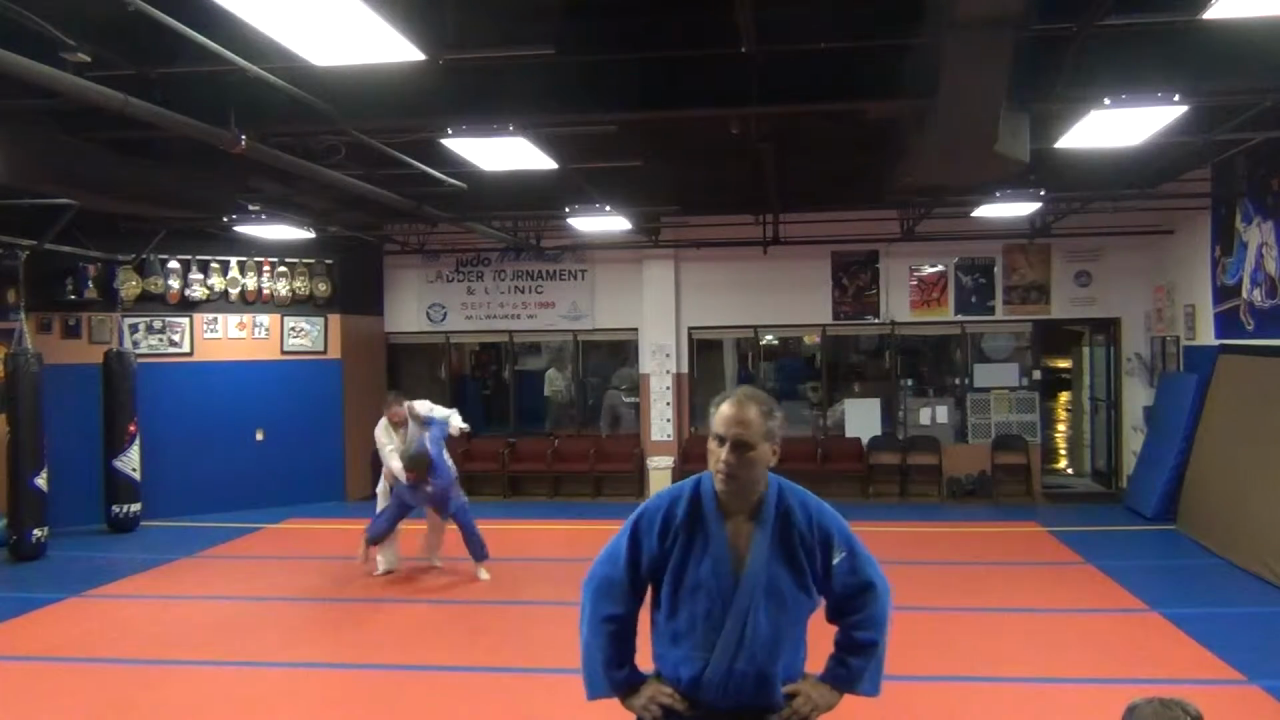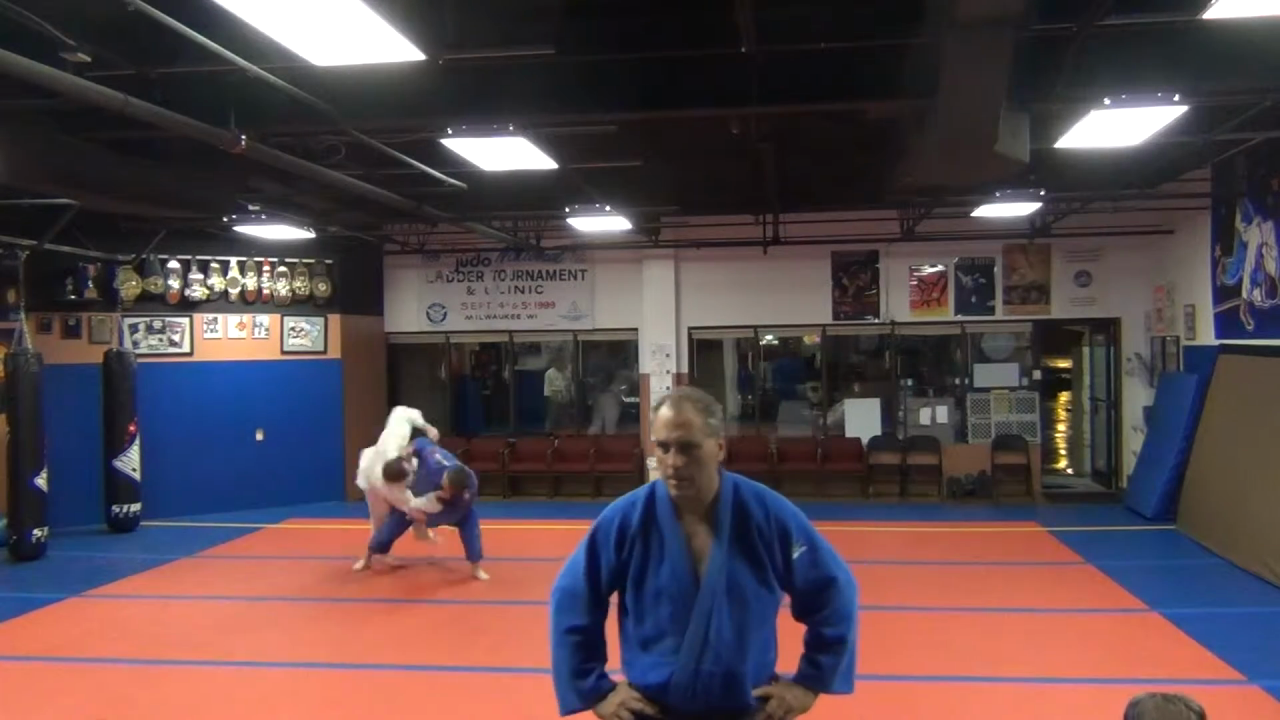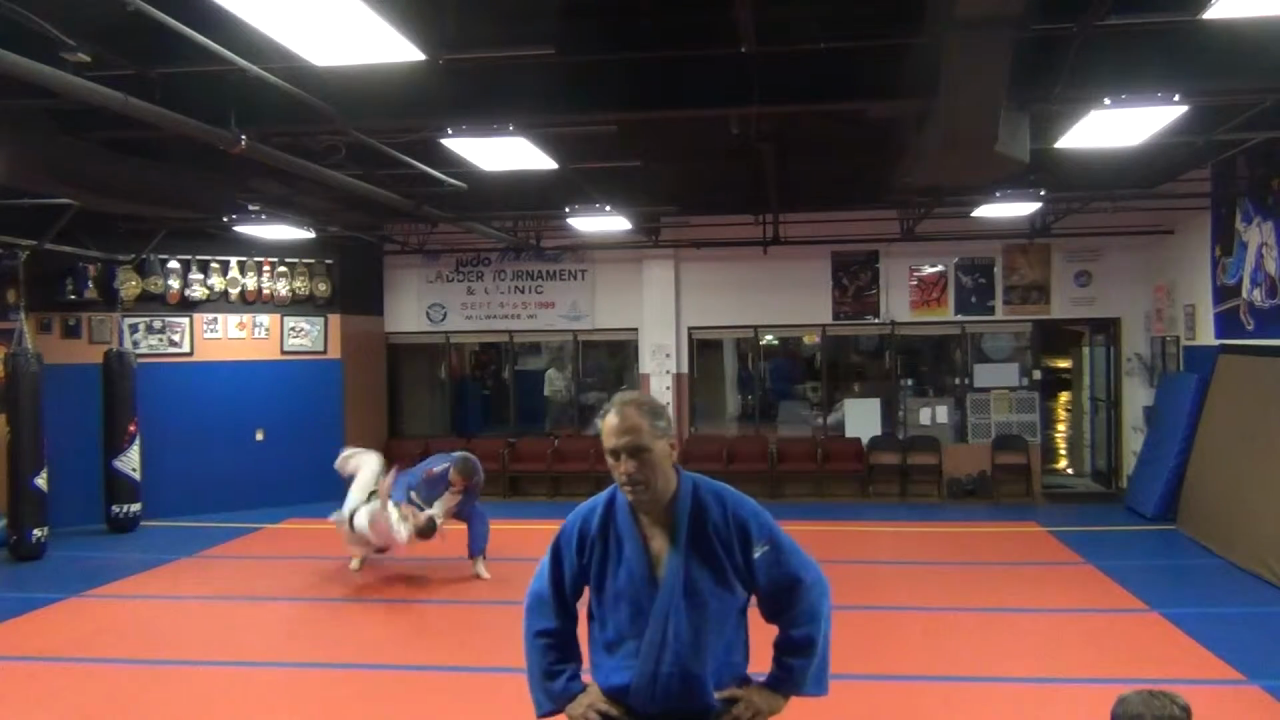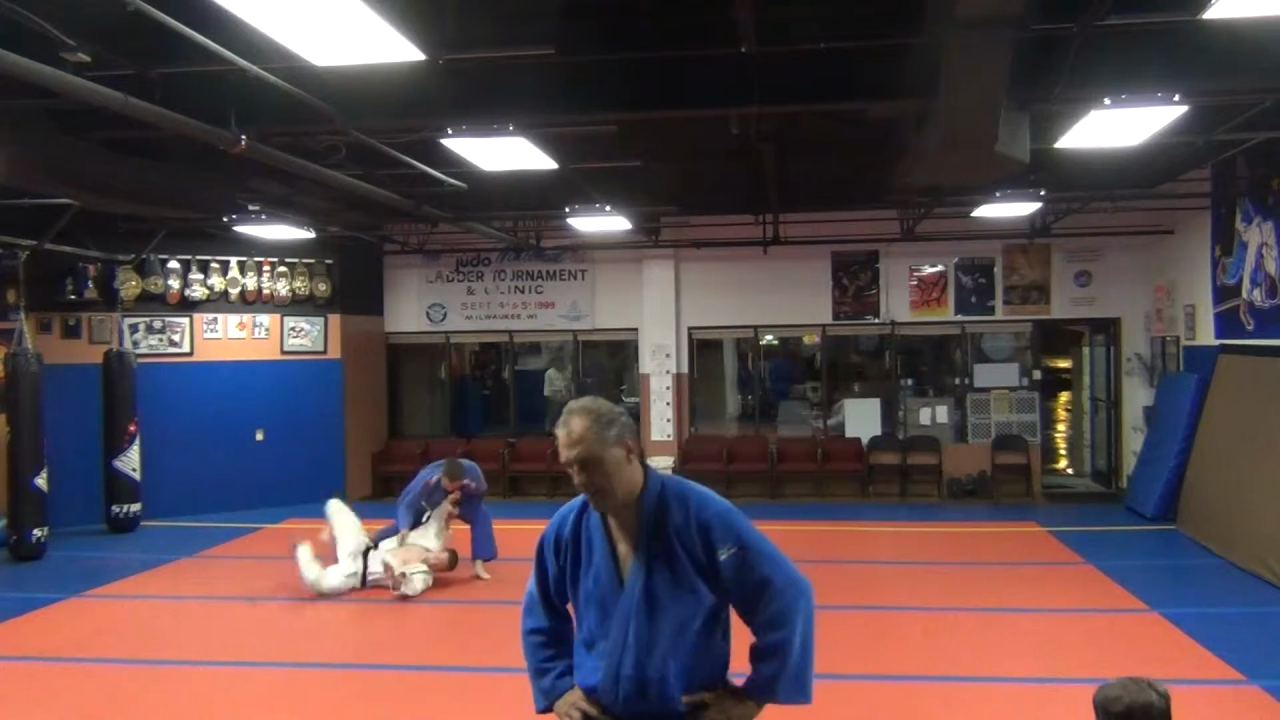
dt=0.2s
person 1, frame 1
left shoulder: (810, 519)
right shoulder: (664, 514)
left elbow: (867, 596)
right elbow: (604, 592)
left wrist: (836, 682)
right wrist: (625, 684)
person 1, frame 2
left shoulder: (768, 515)
right shoulder: (623, 521)
left elbow: (833, 592)
right elbow: (570, 603)
left wrist: (810, 682)
right wrist: (595, 692)
person 1, frame 3
left shoulder: (730, 514)
right shoulder: (587, 525)
left elbow: (805, 592)
right elbow: (544, 609)
left wrist: (781, 687)
right wrist: (567, 692)
person 1, frame 4
left shoulder: (701, 514)
right shoulder: (567, 528)
left elbow: (785, 596)
right elbow: (540, 614)
left wrist: (756, 693)
right wrist: (558, 689)
